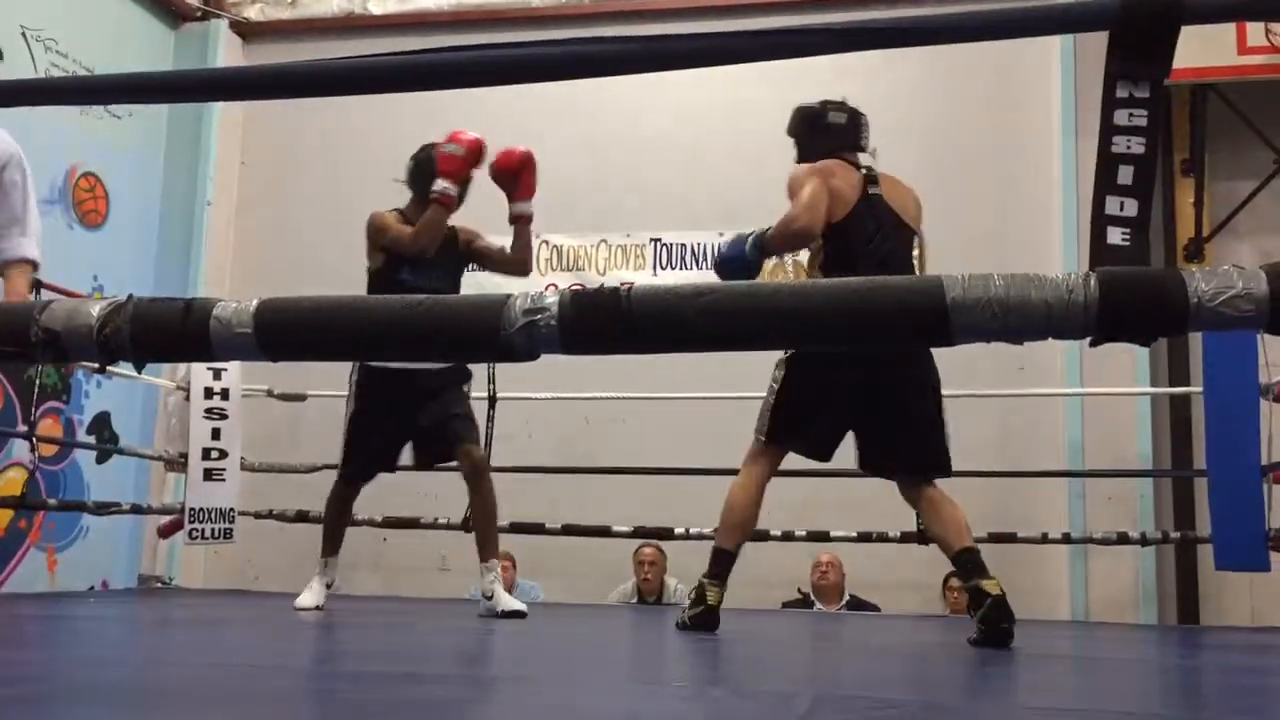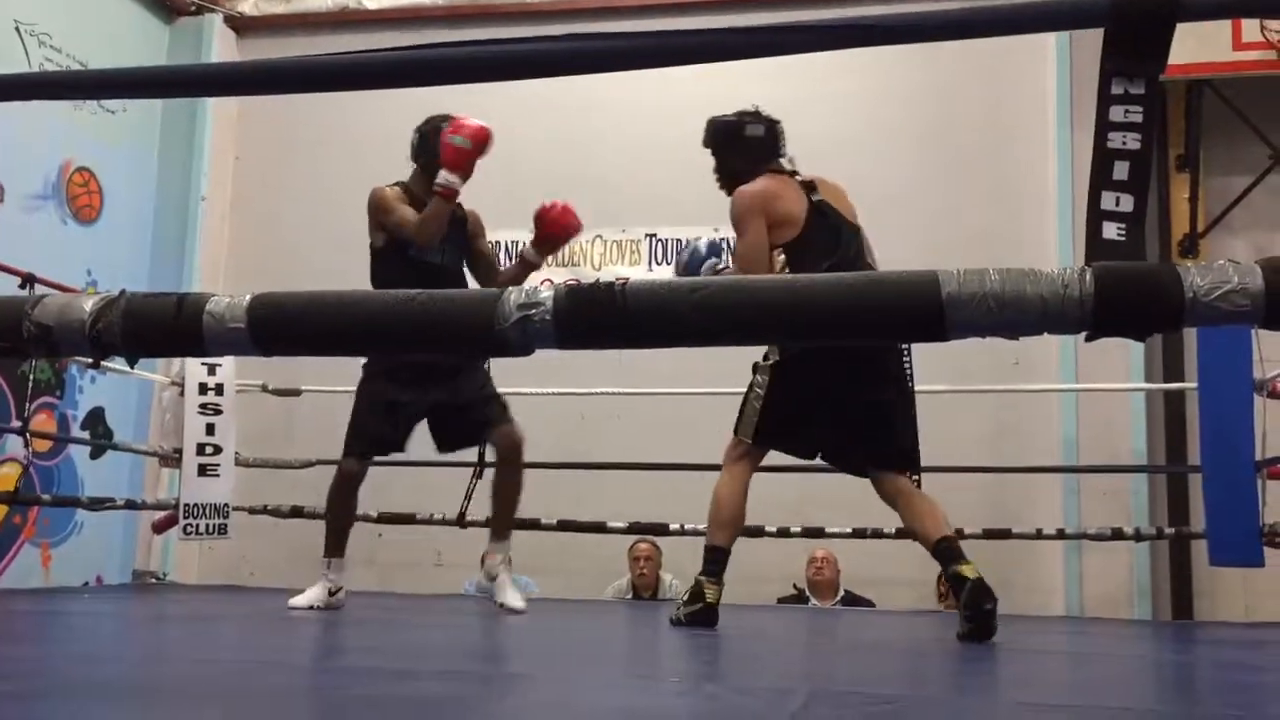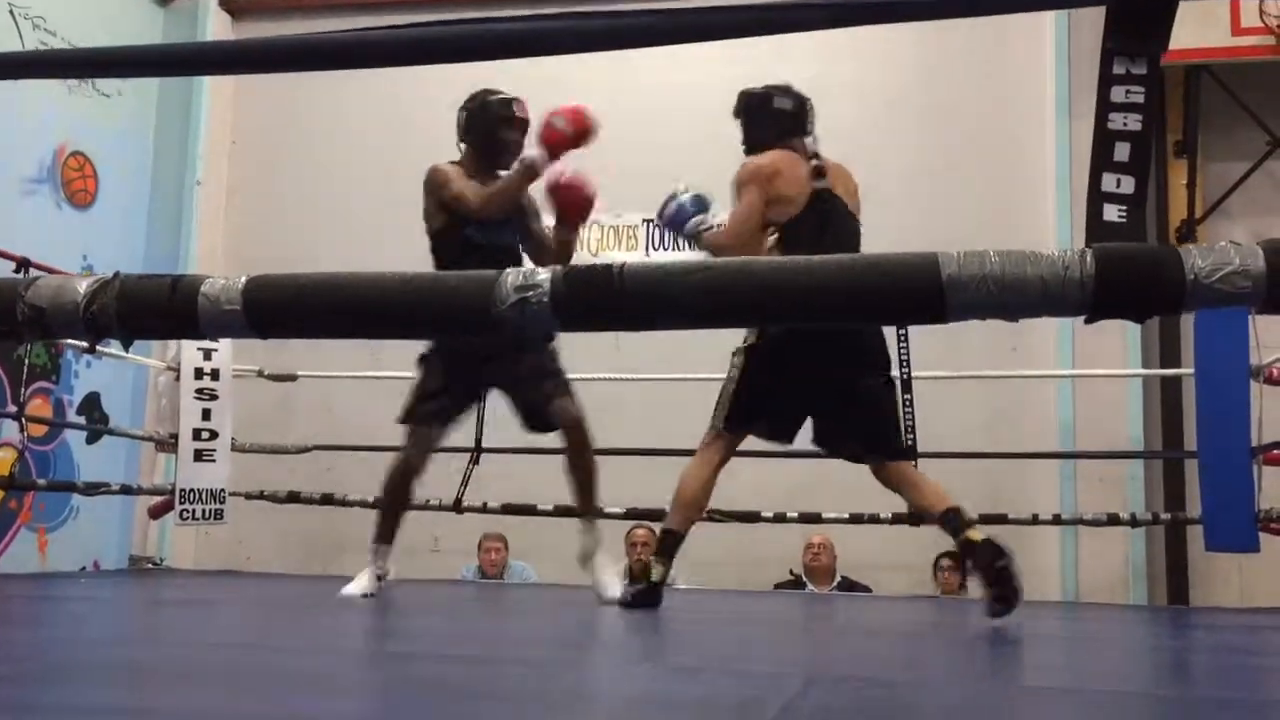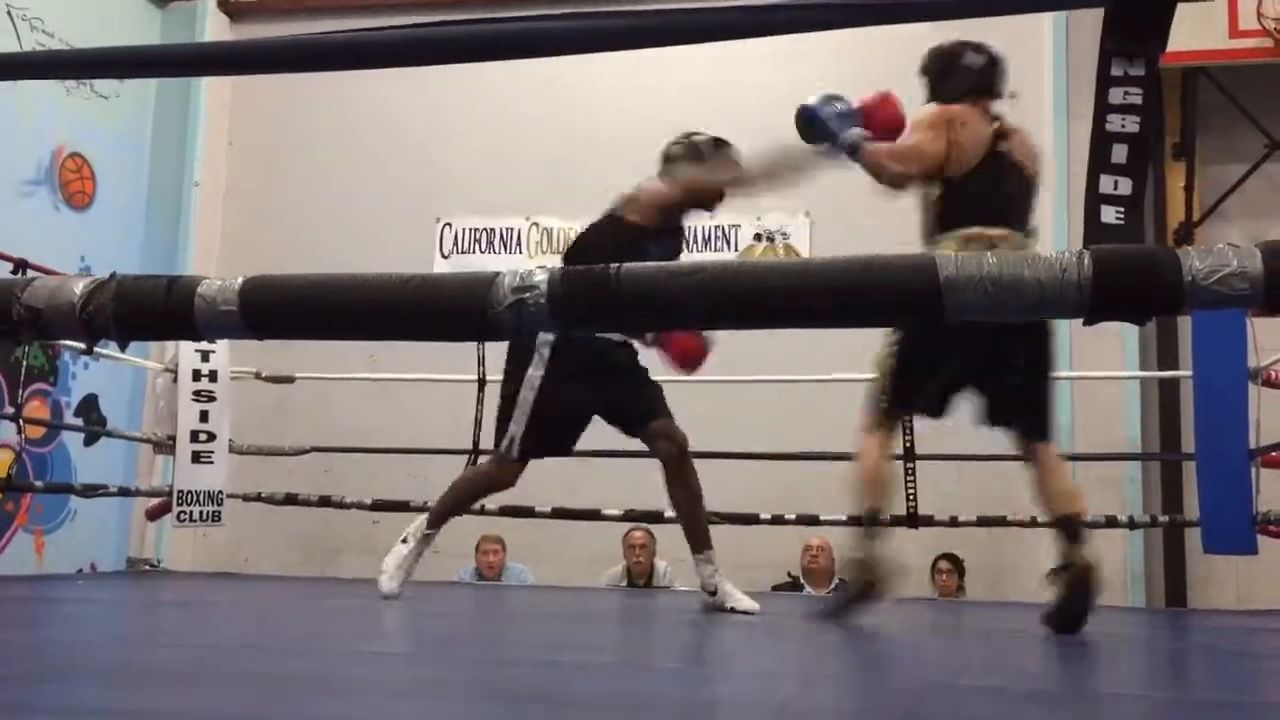
dt=0.4s
person 1, frame 1
left shoulder: (814, 175)
right shoulder: (904, 195)
left elbow: (802, 226)
left wrist: (760, 245)
right hip: (903, 340)
left knee: (760, 460)
right knee: (920, 483)
left ankle: (710, 593)
right ankle: (985, 592)
person 1, frame 2
left shoulder: (752, 197)
right shoulder: (833, 192)
left elbow: (753, 281)
left wrist: (711, 269)
left hip: (812, 339)
right hip: (874, 337)
left knee: (739, 462)
right knee: (893, 479)
left ankle: (707, 591)
right ankle: (967, 582)
person 1, frame 3
left shoulder: (761, 166)
right shoulder: (842, 178)
left elbow: (735, 247)
left wrist: (696, 224)
left hip: (793, 326)
right hip: (856, 326)
left knee: (714, 447)
right knee: (893, 463)
left ankle: (658, 569)
right ankle: (979, 547)
person 1, frame 4
left shoulder: (944, 119)
right shoulder: (1023, 144)
left elbow: (894, 168)
left wrist: (852, 134)
left knee: (878, 424)
right knee: (1035, 442)
left ankle: (866, 561)
right ankle: (1077, 563)
person 2, frame 1
left shoulder: (462, 238)
right shoulder: (383, 224)
left elbow: (519, 266)
right elbow: (421, 244)
left wrist: (521, 206)
right wrist: (448, 186)
left hip: (439, 376)
right hip: (383, 376)
left knee: (475, 462)
right knee: (349, 483)
left ankle: (492, 585)
right ankle: (325, 576)
person 2, frame 2
left shoulder: (467, 220)
right shoulder: (385, 200)
left elbow: (498, 283)
right elbow: (423, 234)
left wrist: (539, 250)
right wrist: (451, 176)
left hip: (456, 356)
right hip: (396, 357)
left knee: (509, 443)
right knee: (350, 468)
left ankle: (497, 567)
right ankle: (331, 581)
person 2, frame 3
left shoulder: (519, 192)
right shoulder: (446, 178)
left elbow: (555, 258)
right elbow: (485, 207)
left wrist: (570, 221)
right wrist: (540, 158)
left hip: (521, 334)
right hip: (460, 336)
left knee: (572, 424)
right knee: (415, 449)
left ankle: (593, 555)
right ankle: (376, 566)
person 2, frame 4
left shoulder: (667, 227)
right shoulder: (658, 196)
right elbow: (736, 173)
left wrist: (667, 333)
right wrist: (804, 156)
left hip: (608, 346)
right hip: (562, 338)
left knee: (672, 444)
right knee: (510, 464)
left ankle: (711, 579)
right ankle: (418, 537)
